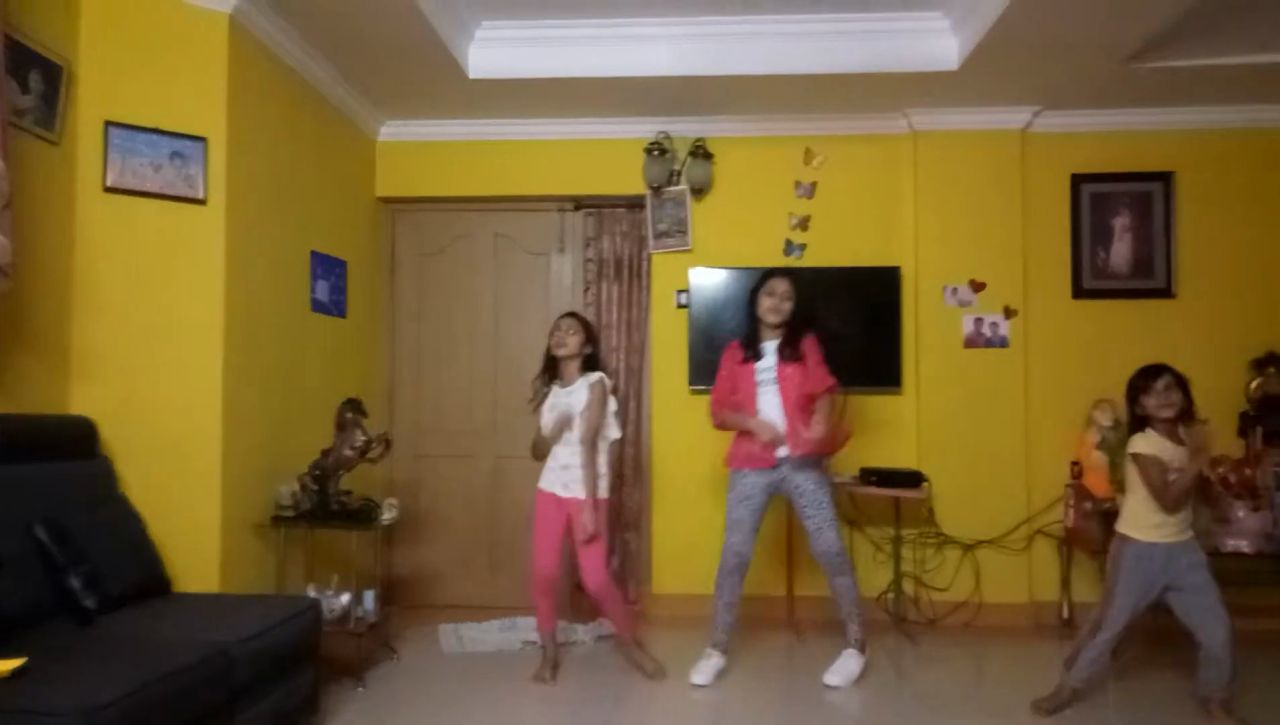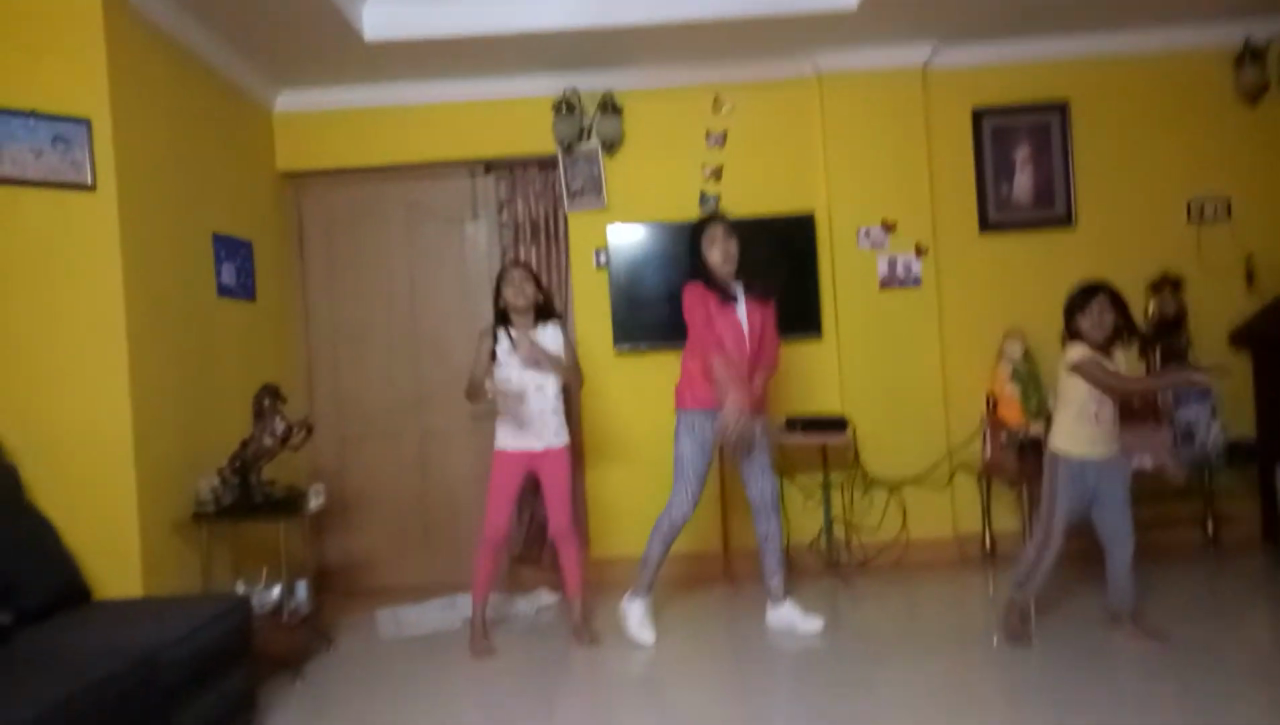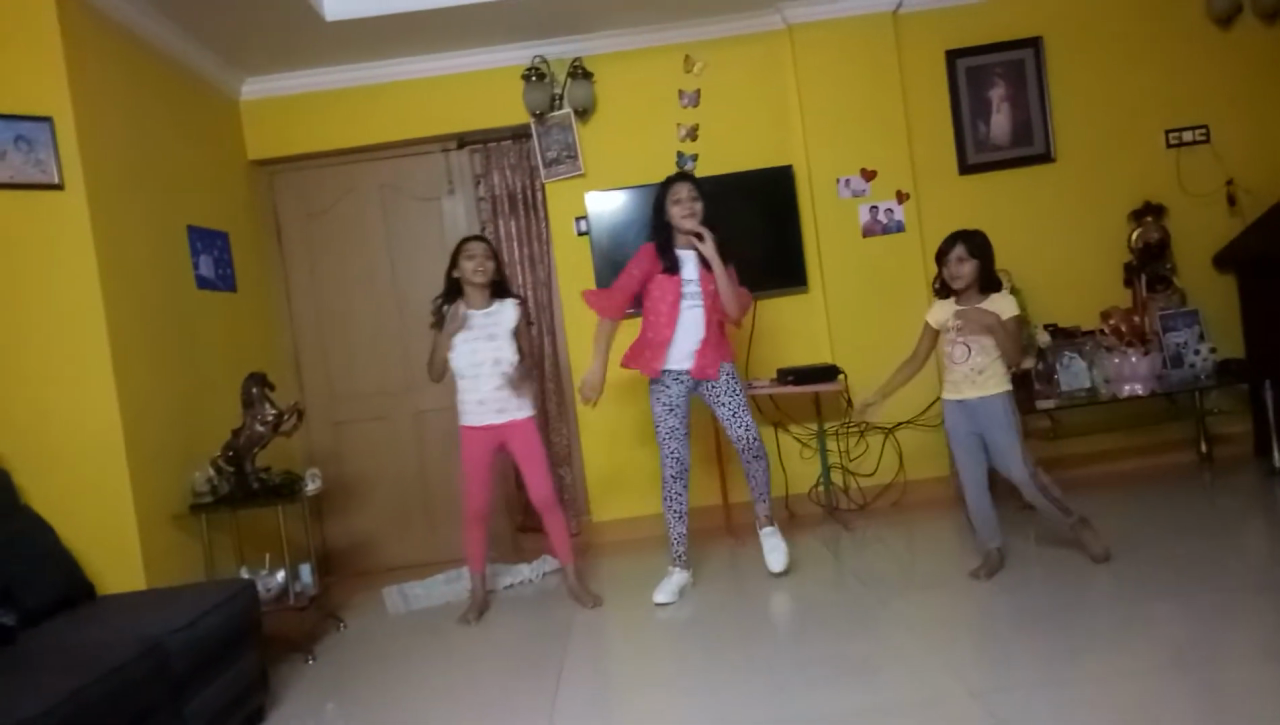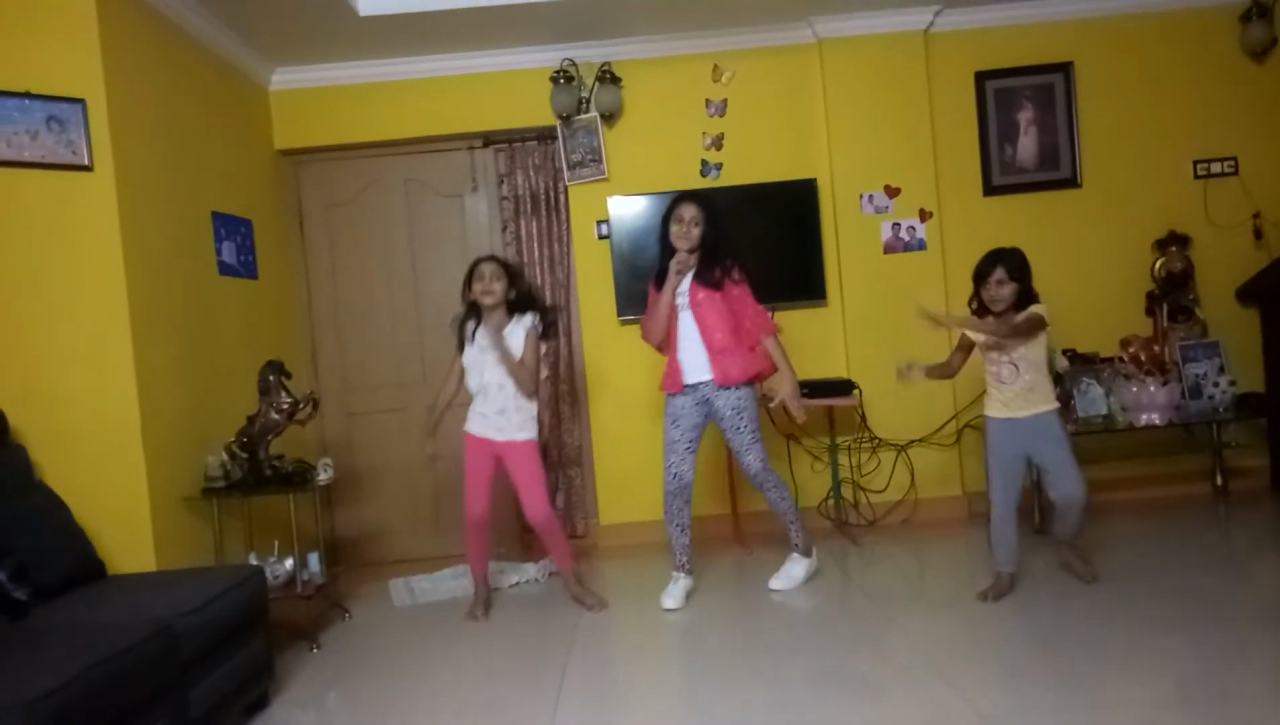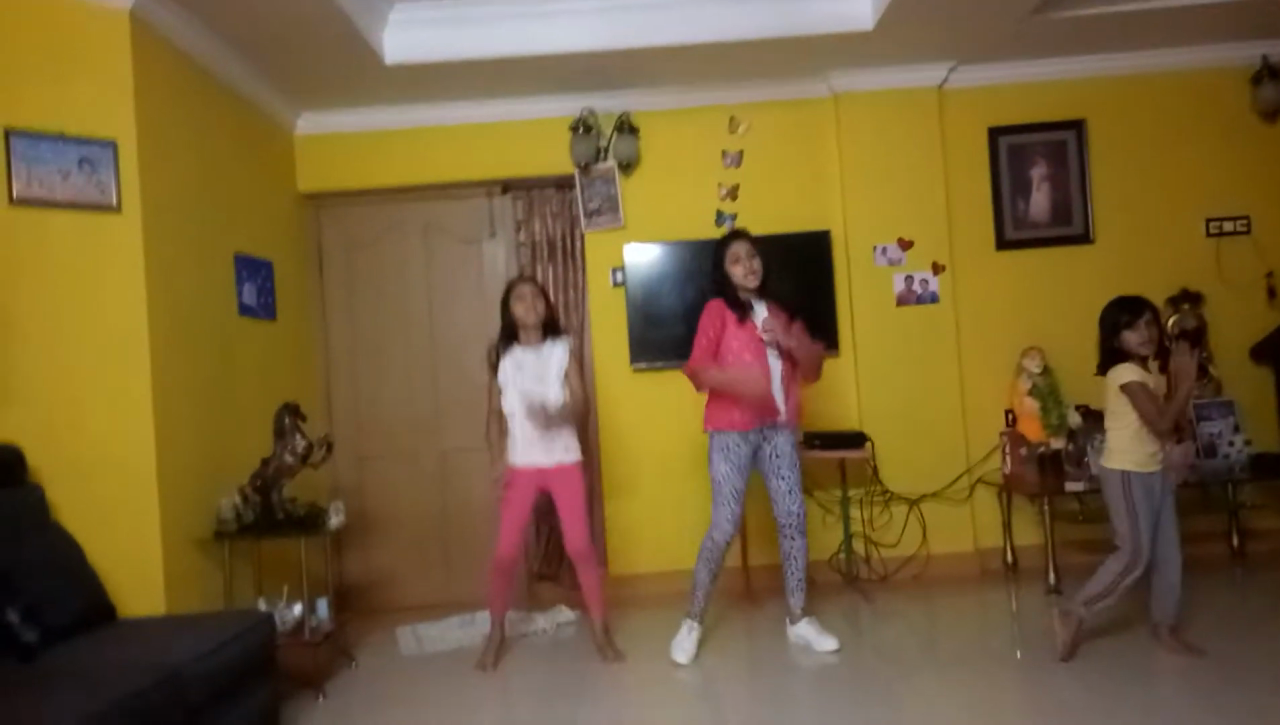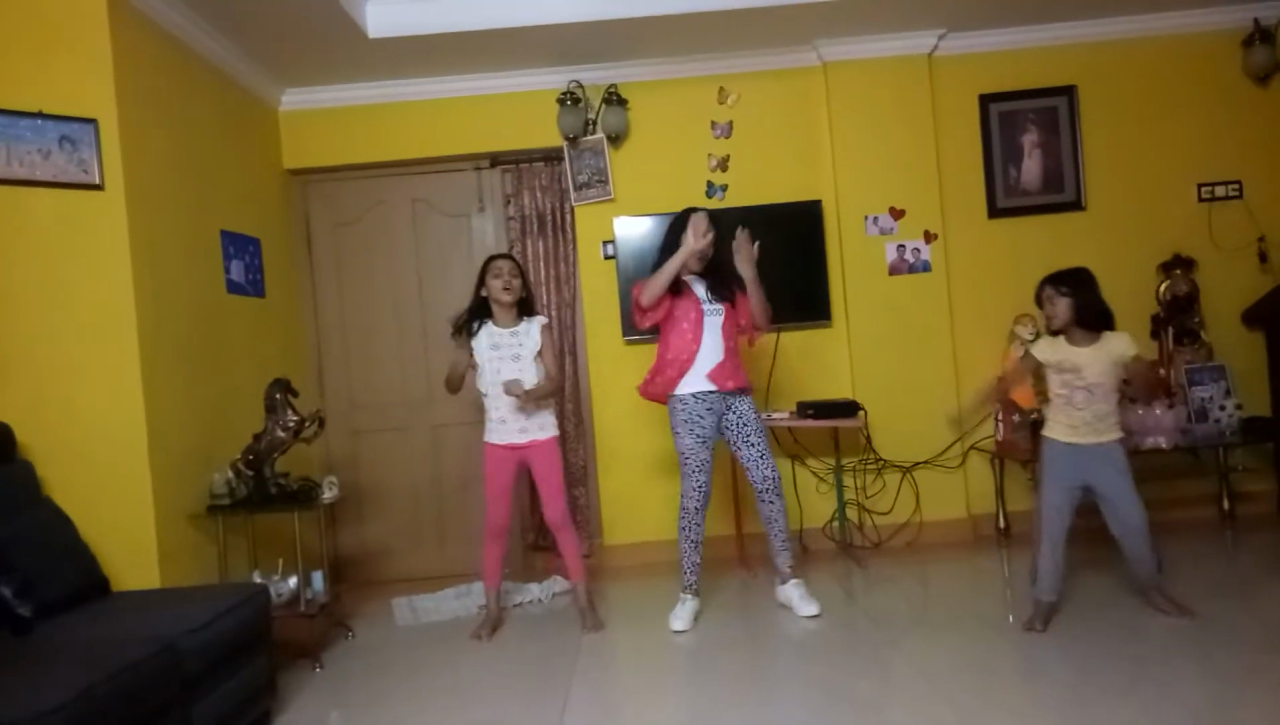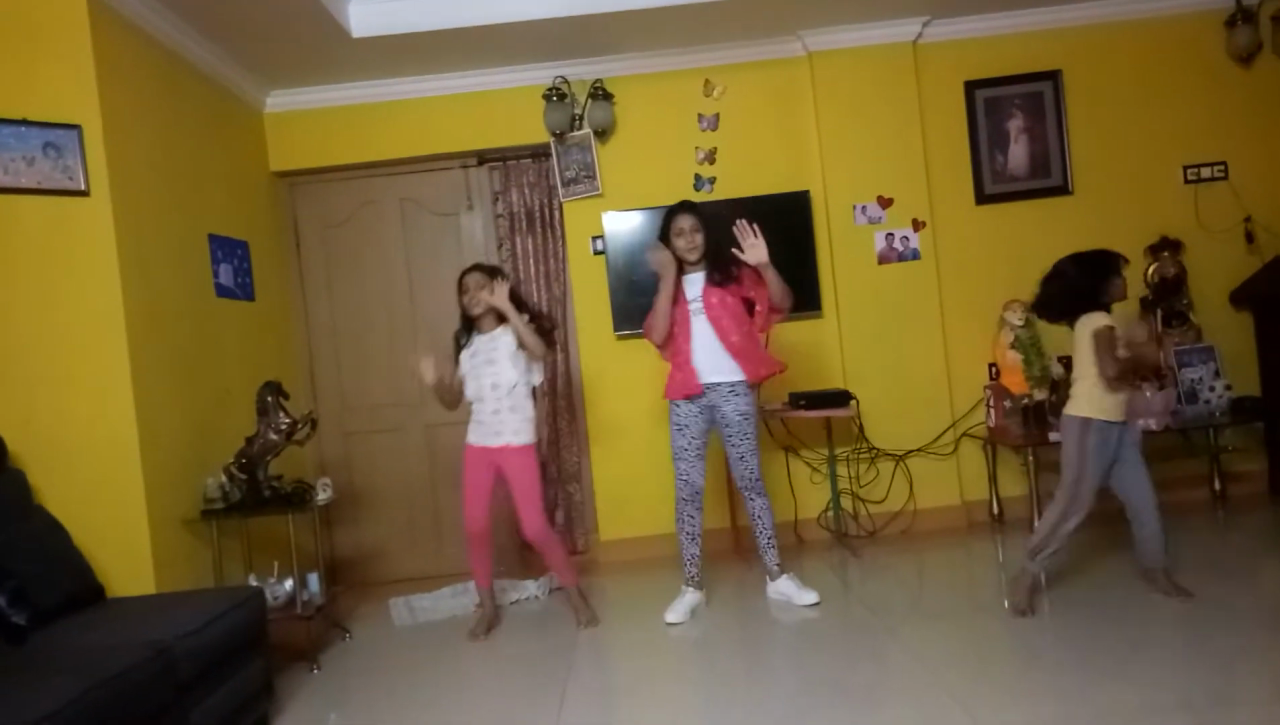
dt=0.7s
person 1, frame 1
left shoulder: (804, 345)
right shoulder: (736, 352)
left elbow: (820, 392)
right elbow: (718, 412)
left wrist: (820, 422)
right wrist: (753, 424)
left hip: (802, 461)
right hip: (751, 465)
left knee: (830, 550)
right knee: (735, 556)
left ankle: (854, 646)
right ankle: (716, 651)
person 1, frame 2
left shoulder: (756, 298)
right shoulder: (697, 291)
left elbow: (765, 357)
right elbow: (708, 350)
left wrist: (745, 408)
right wrist: (731, 405)
left hip: (745, 409)
right hip: (701, 409)
left knee: (766, 498)
right knee: (683, 504)
left ankle: (779, 604)
right ankle: (637, 597)
person 1, frame 3
left shoulder: (712, 255)
right shoulder: (651, 256)
left elbow: (736, 311)
right elbow: (612, 303)
left wrist: (713, 256)
right wrist: (598, 362)
left hip: (714, 366)
right hip: (666, 373)
left knee: (749, 441)
right knee: (674, 468)
left ankle: (766, 524)
right ankle: (679, 567)
person 1, frame 4
left shoulder: (723, 271)
right shoulder: (661, 279)
left elbow: (756, 323)
right elbow: (656, 339)
left wrist: (785, 373)
right wrist: (670, 285)
left hip: (729, 385)
right hip: (683, 391)
left knee: (757, 469)
right knee: (676, 481)
left ankle: (803, 550)
right ankle: (681, 573)
person 1, frame 5
left shoulder: (778, 313)
right shoulder: (718, 310)
left elbow: (812, 368)
right elbow: (700, 369)
left wrist: (791, 342)
right wrist: (739, 378)
left hip: (778, 428)
right hip: (734, 430)
left knee: (793, 519)
right knee: (724, 526)
left ankle: (798, 619)
right ankle: (693, 620)
person 1, frame 6
left shoulder: (723, 284)
right shoulder: (667, 284)
left elbow: (759, 321)
right elbow: (644, 300)
left wrist: (748, 272)
right wrist: (684, 252)
left hip: (734, 394)
right hip: (691, 398)
left knee: (766, 481)
right knee: (695, 494)
left ankle: (787, 579)
right ankle: (689, 594)
person 1, frame 7
left shoulder: (731, 274)
right shoulder: (669, 287)
left elbow: (779, 303)
right elbow: (659, 338)
left wrist: (764, 265)
right wrist: (667, 278)
left hip: (734, 389)
right hip: (687, 397)
left knee: (750, 480)
right knee: (688, 487)
left ankle: (776, 576)
right ankle: (691, 587)
person 2, frame 1
left shoulder: (596, 384)
right shoulder: (548, 391)
left elbow: (590, 442)
right elbow: (537, 452)
left wrist: (589, 507)
right wrist: (551, 434)
left hip: (589, 494)
right hip: (550, 492)
left knee: (596, 581)
right knee: (544, 574)
left ankle: (631, 645)
right ankle: (549, 652)
person 2, frame 2
left shoulder: (553, 332)
right shoulder: (493, 336)
left elbow: (575, 379)
right elbow: (470, 391)
left wrist: (542, 356)
right wrist: (490, 389)
left hip: (552, 443)
right hip: (509, 446)
left knee: (562, 528)
right knee: (494, 532)
left ankle: (578, 614)
right ankle: (478, 619)
person 2, frame 3
left shoulder: (511, 308)
right shoulder: (447, 314)
left elbow: (528, 356)
right elbow: (435, 374)
left wrist: (521, 373)
right wrist: (448, 335)
left hip: (518, 417)
right hip: (474, 424)
left knee: (544, 497)
right knee: (475, 508)
left ankle: (573, 579)
right ankle: (479, 591)
person 2, frame 4
left shoulder: (526, 327)
right shoulder: (468, 331)
left elbow: (530, 388)
right elbow: (452, 384)
left wrist: (501, 348)
right wrist: (432, 432)
left hip: (520, 436)
right hip: (479, 435)
left knee: (540, 516)
right knee: (476, 516)
left ankle: (573, 582)
right ankle: (481, 588)
person 2, frame 5
left shoulder: (562, 350)
right shoulder: (501, 357)
left elbow: (580, 404)
right elbow: (494, 415)
left wrist: (555, 413)
right wrist: (498, 459)
left hip: (565, 462)
right hip: (521, 466)
left knee: (579, 547)
right knee: (506, 552)
left ankle: (600, 630)
right ankle: (496, 634)
person 2, frame 6
left shoulder: (538, 327)
right shoulder: (475, 332)
left elbow: (555, 379)
right elbow: (453, 387)
left wrist: (532, 395)
right wrist: (457, 367)
left hip: (541, 435)
right hip: (499, 441)
left knee: (558, 516)
right knee: (496, 523)
left ankle: (583, 599)
right ankle: (493, 608)
person 2, frame 7
left shoulder: (516, 330)
right shoulder: (465, 342)
left elbow: (540, 350)
right elbow: (452, 400)
left wrist: (507, 307)
right wrist: (435, 383)
left hip: (517, 443)
right hip: (478, 446)
left knee: (535, 528)
right knee: (475, 528)
left ankle: (574, 593)
right ankle: (487, 606)
person 3, frame 1
left shoulder: (1189, 440)
right shoulder: (1144, 444)
left elbow: (1192, 493)
right elbow: (1169, 501)
right wrist: (1197, 460)
left hip: (1182, 548)
right hip: (1138, 547)
left knee: (1216, 627)
right knee: (1111, 622)
right ankle: (1069, 686)
person 3, frame 2
left shoulder: (1114, 359)
right shoulder: (1077, 355)
left elbow: (1128, 393)
right elbow: (1130, 387)
right wrist: (1182, 377)
left hip: (1109, 461)
right hip: (1069, 460)
left knee: (1120, 540)
right knee: (1051, 535)
left ankle: (1124, 613)
right ankle: (1018, 602)
person 3, frame 3
left shoulder: (1002, 303)
right shoulder: (941, 310)
left elbow: (1014, 358)
right elbow: (916, 361)
left wrist: (994, 324)
right wrist: (879, 395)
left hip: (995, 400)
right hip: (956, 406)
left knee: (1020, 472)
right knee: (972, 483)
left ankle: (1076, 523)
right ankle: (992, 550)
person 3, frame 4
left shoulder: (1035, 316)
right shoulder: (977, 327)
left elbow: (1010, 331)
right elbow: (950, 368)
left wrist: (955, 322)
right wrist: (923, 371)
left hip: (1042, 418)
right hip: (1001, 423)
left knee: (1071, 491)
right knee: (1002, 501)
left ankle: (1066, 543)
right ankle: (1004, 572)
person 3, frame 5
left shoulder: (1149, 374)
right shoulder: (1126, 375)
left elbow: (1170, 423)
right elbow: (1161, 425)
right wrist: (1184, 383)
left hip: (1157, 475)
right hip: (1126, 476)
left knee: (1168, 555)
right knee: (1135, 555)
left ankle: (1165, 626)
right ankle: (1075, 613)
person 3, frame 6
left shoulder: (1118, 343)
right shoulder: (1045, 348)
left elbow: (1148, 381)
right elbow: (1009, 380)
left wrist: (1142, 375)
left hip: (1104, 449)
right hip: (1058, 449)
left knee: (1133, 523)
right knee: (1051, 527)
left ankle: (1152, 589)
right ankle: (1045, 600)
person 3, frame 7
left shoulder: (1093, 321)
right shoulder: (1099, 323)
right elbow: (1112, 372)
left wrist: (1139, 362)
right wrist: (1142, 360)
left hip: (1117, 428)
right hip: (1087, 425)
left knee: (1144, 502)
right knee: (1072, 504)
left ankle: (1157, 571)
right ankle: (1028, 575)
